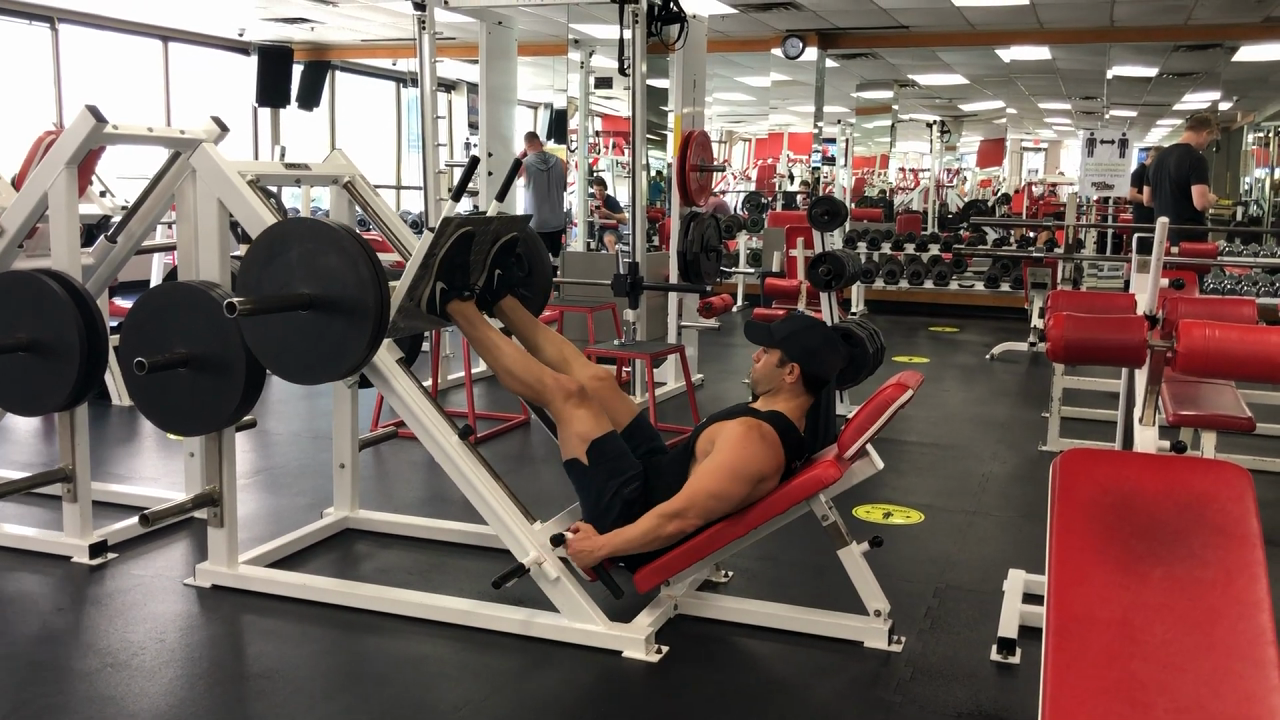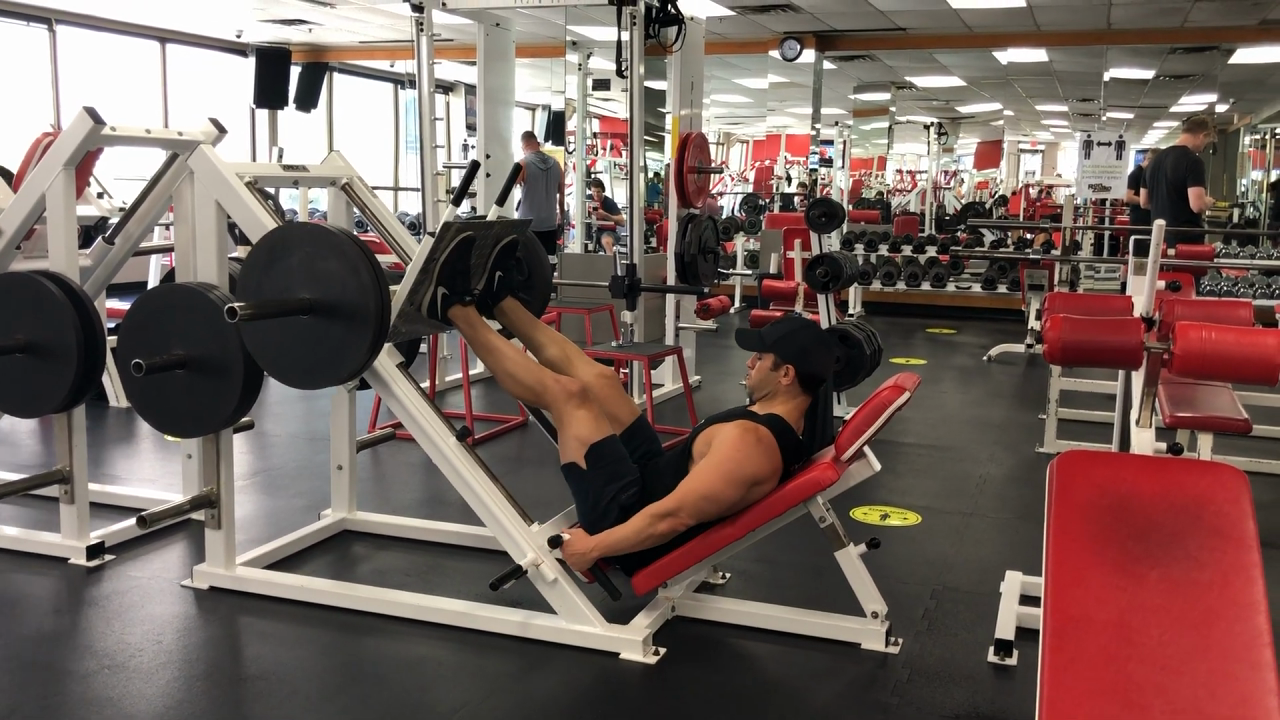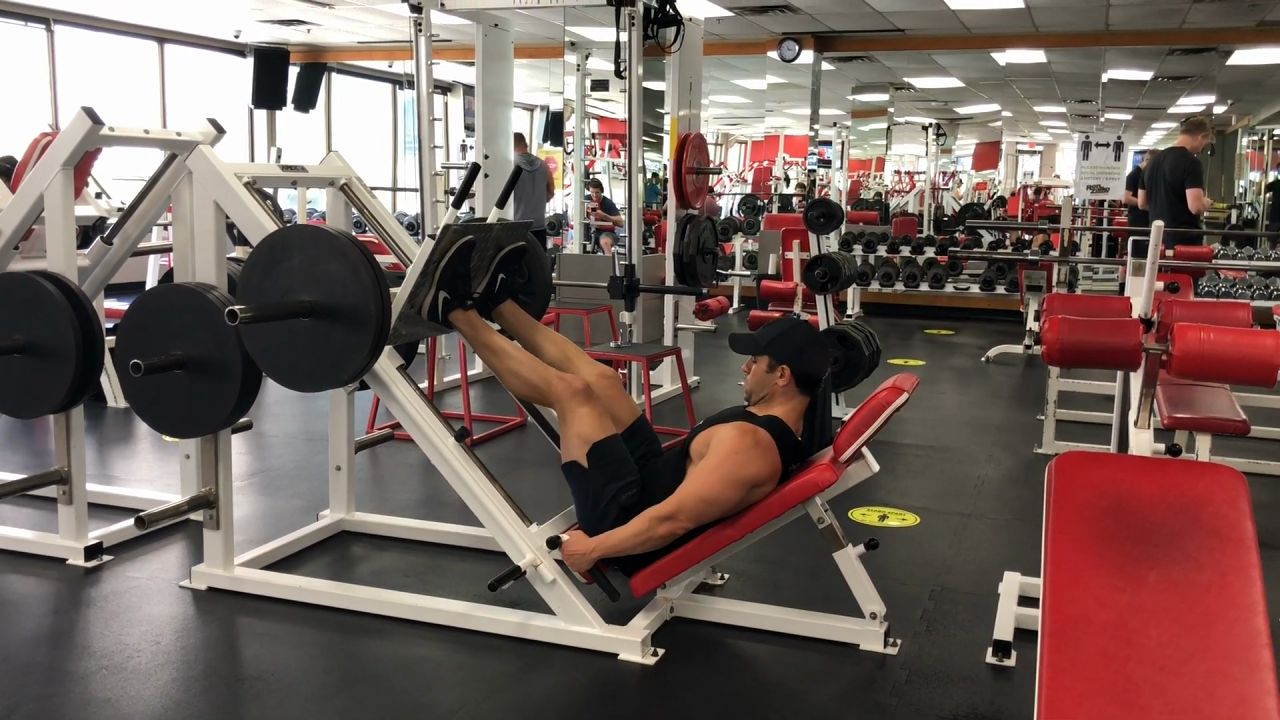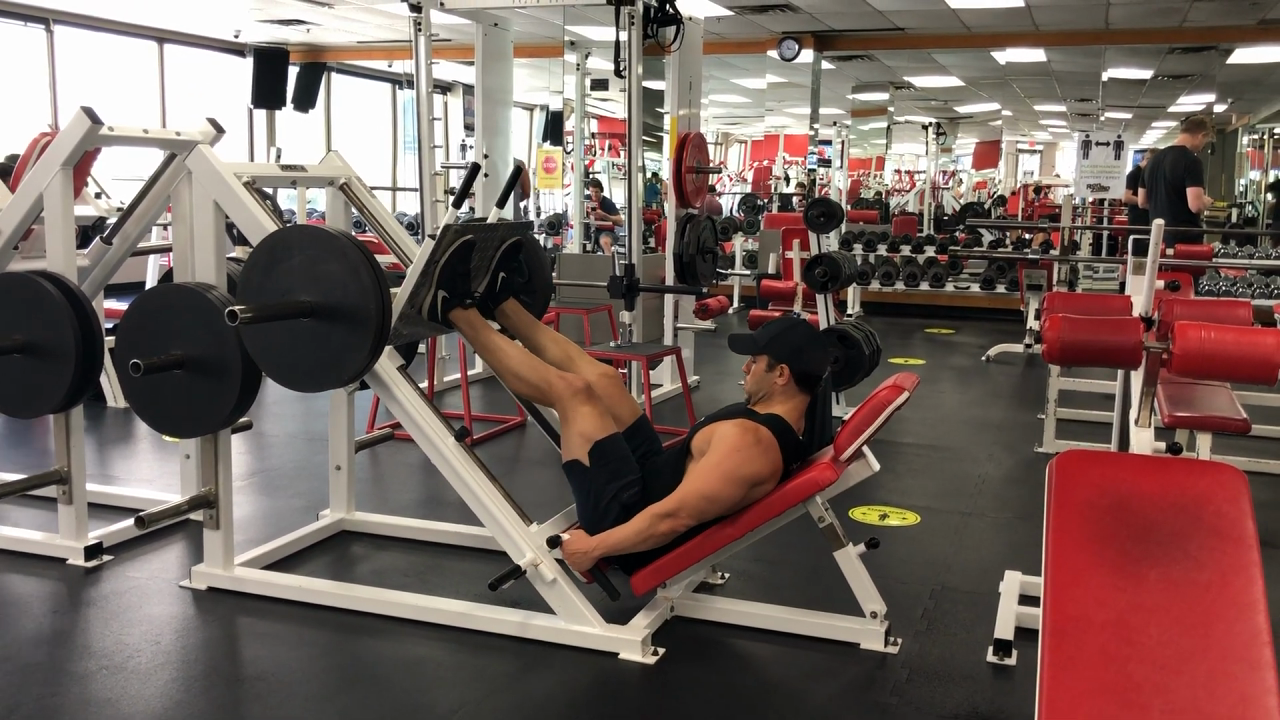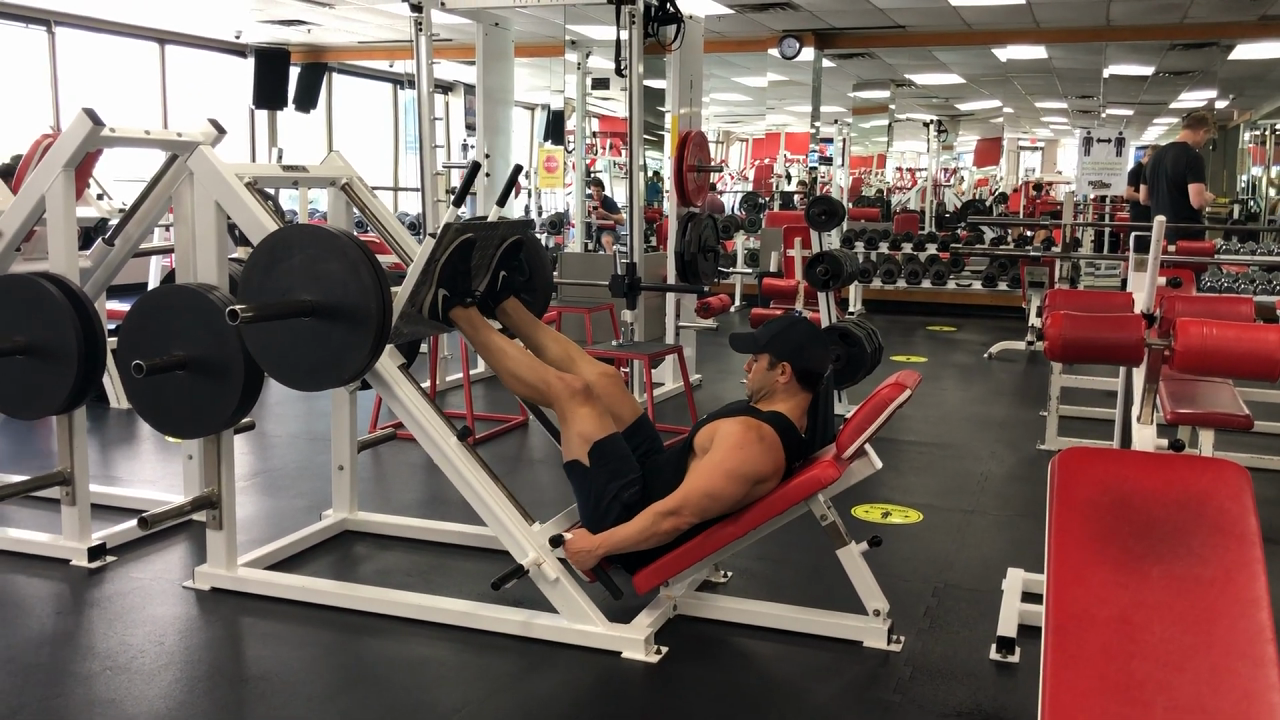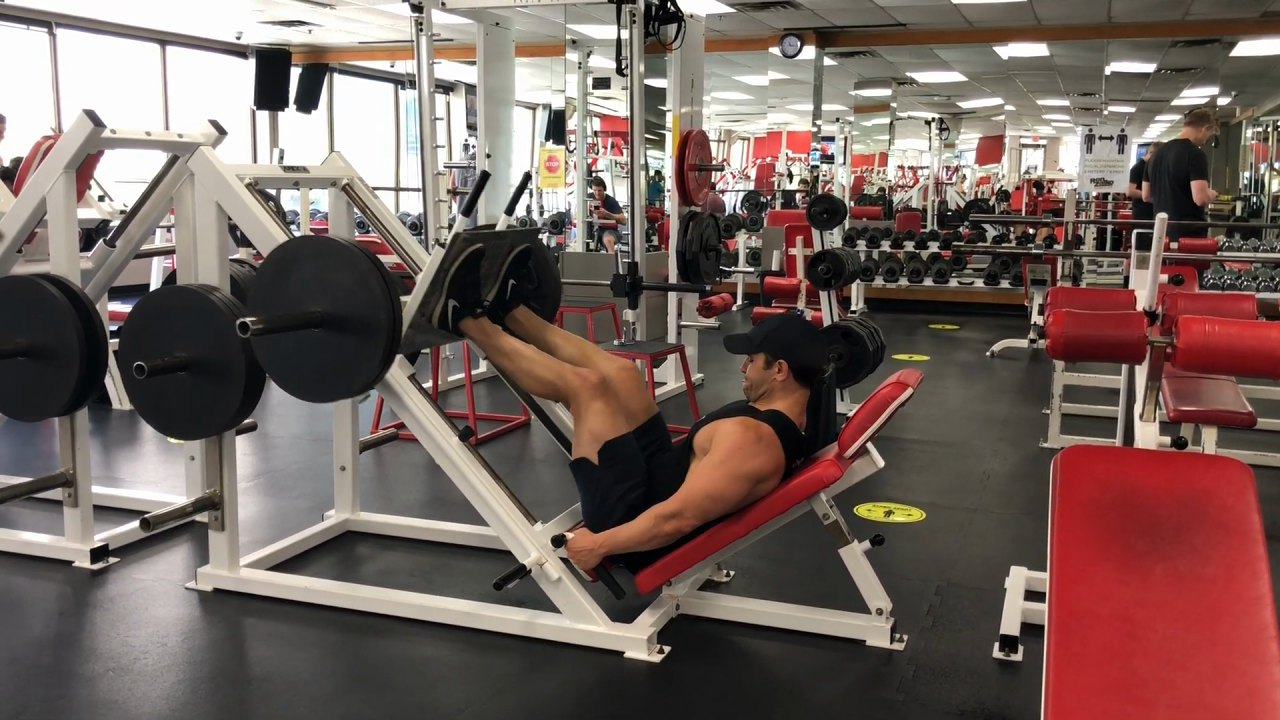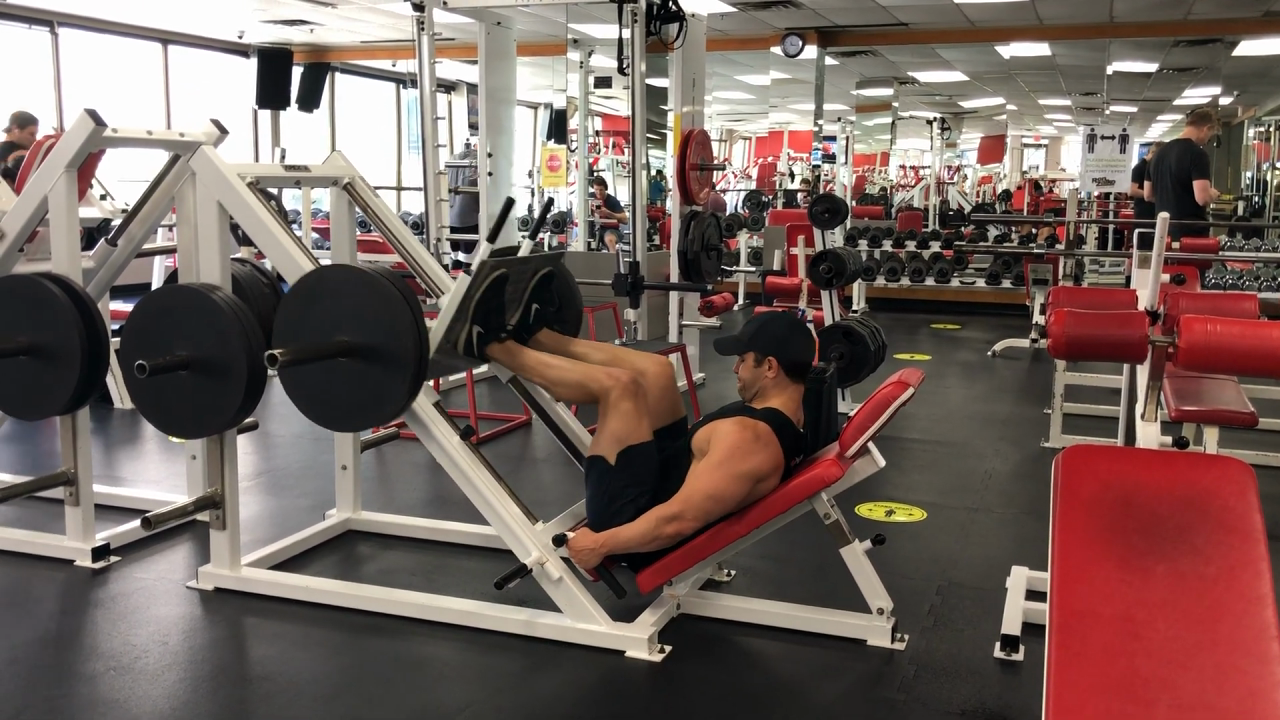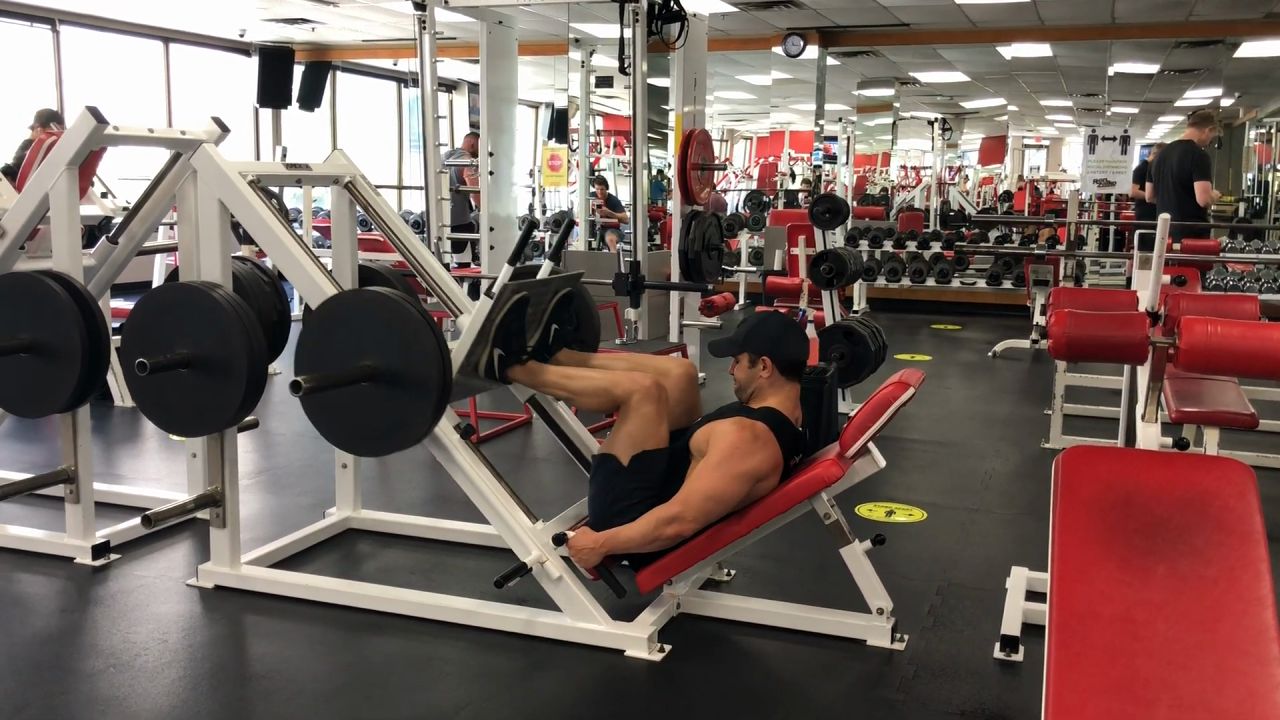
dt=0.3s
person 1, frame 1
left shoulder: (754, 438)
right shoulder: (787, 424)
left elbow: (682, 518)
left wrist: (601, 547)
left hip: (632, 512)
right hip: (656, 474)
left knee: (567, 392)
right knee: (595, 380)
left ankle: (456, 303)
right ankle: (496, 296)
person 1, frame 2
left shoulder: (750, 441)
right shoulder: (787, 427)
left elbow: (673, 517)
left wrist: (593, 547)
left hip: (630, 514)
right hip: (653, 477)
left knee: (567, 393)
right knee: (599, 380)
left ankle: (456, 307)
right ankle: (496, 299)
person 1, frame 3
left shoulder: (749, 444)
right shoulder: (784, 428)
left elbow: (674, 521)
left wrist: (593, 548)
left hip: (627, 516)
right hip: (650, 478)
left knee: (573, 390)
right knee: (601, 380)
left ankle: (456, 310)
right ankle: (496, 302)
person 1, frame 4
left shoulder: (750, 441)
right shoulder: (785, 428)
left elbow: (675, 518)
left wrist: (594, 547)
left hip: (628, 515)
left knee: (573, 390)
right knee: (602, 380)
left ankle: (457, 310)
right ankle: (498, 301)
person 1, frame 5
left shoulder: (753, 438)
right shoulder: (788, 425)
left elbow: (679, 516)
left wrist: (598, 544)
left hip: (630, 513)
right hip: (654, 477)
left knee: (571, 390)
right knee: (601, 379)
left ankle: (458, 309)
right ankle: (499, 300)
person 1, frame 6
left shoulder: (751, 438)
right shoulder: (787, 424)
left elbow: (679, 519)
left wrist: (599, 544)
left hip: (633, 518)
left knee: (588, 385)
right knee: (620, 374)
left ankle: (467, 319)
right ankle: (510, 308)
person 1, frame 7
left shoulder: (748, 438)
right shoulder: (787, 423)
left elbow: (679, 522)
left wrist: (601, 544)
left hip: (632, 517)
left knee: (620, 384)
right knee: (653, 371)
left ankle: (494, 344)
right ankle: (532, 334)
person 1, frame 8
left shoulder: (747, 437)
right shoulder: (786, 425)
left elbow: (679, 523)
left wrist: (602, 544)
left hip: (631, 520)
left knee: (643, 389)
right knee: (678, 373)
left ankle: (514, 366)
right ankle: (553, 353)
